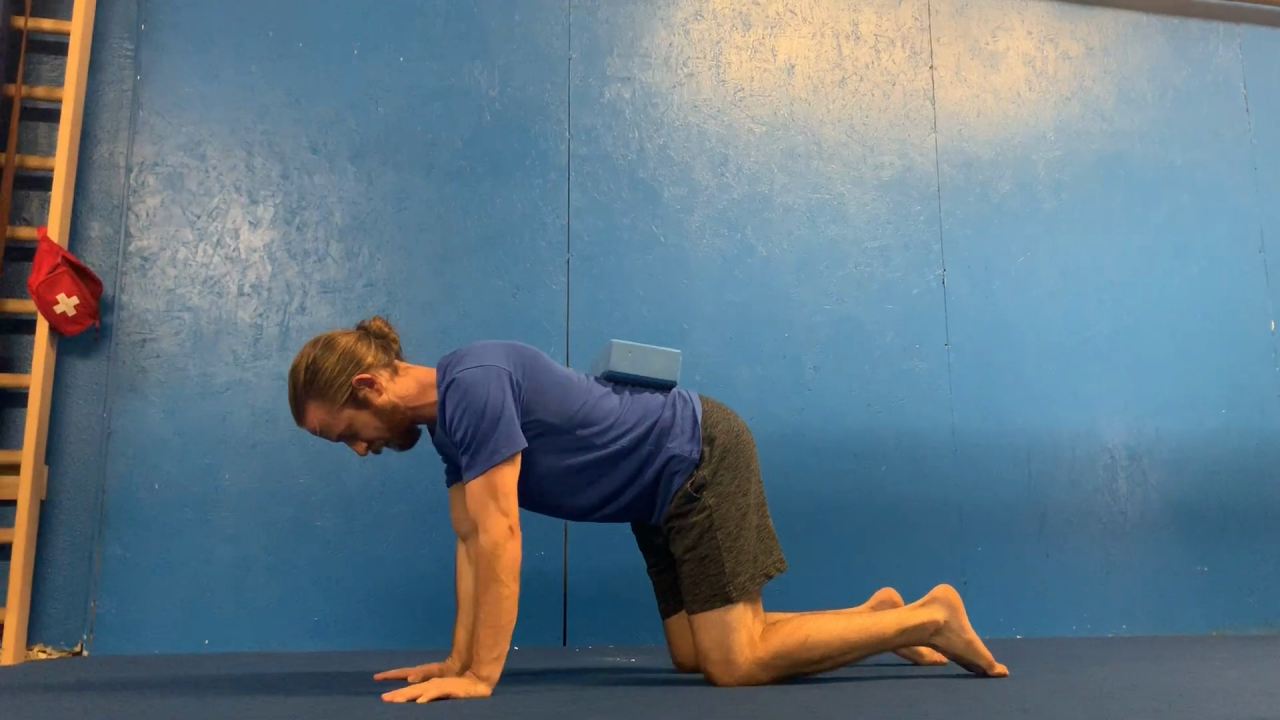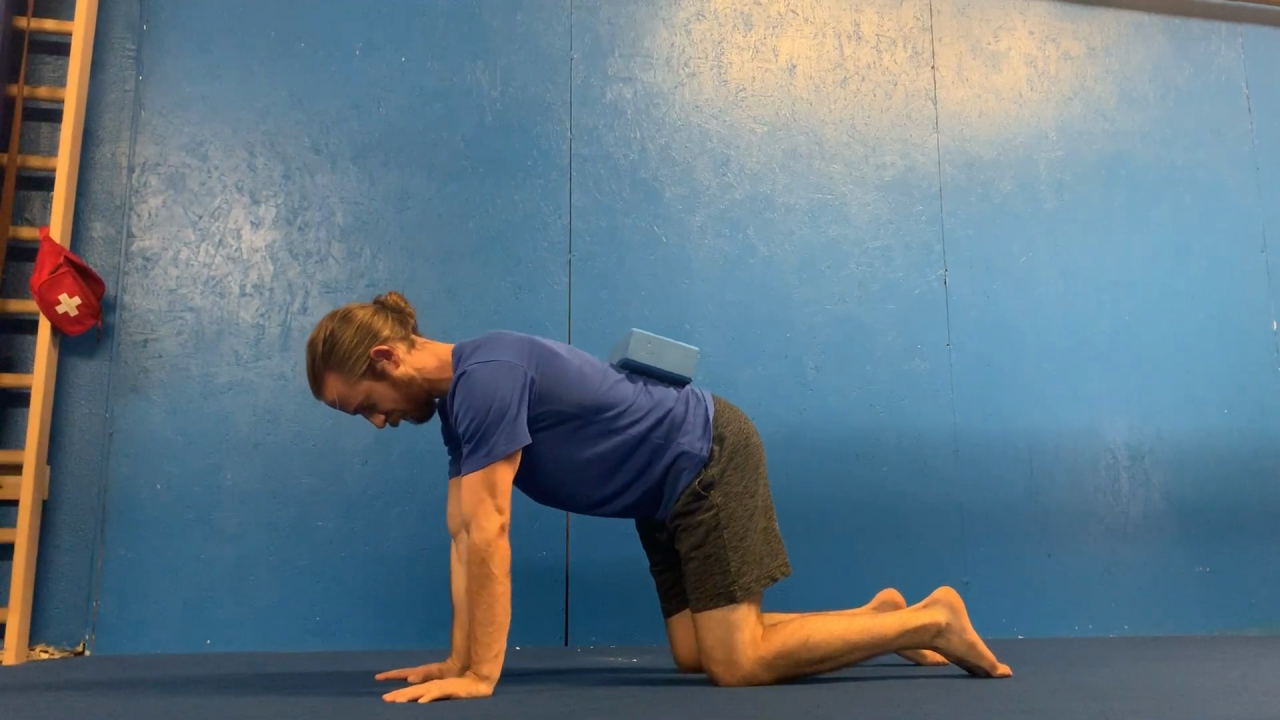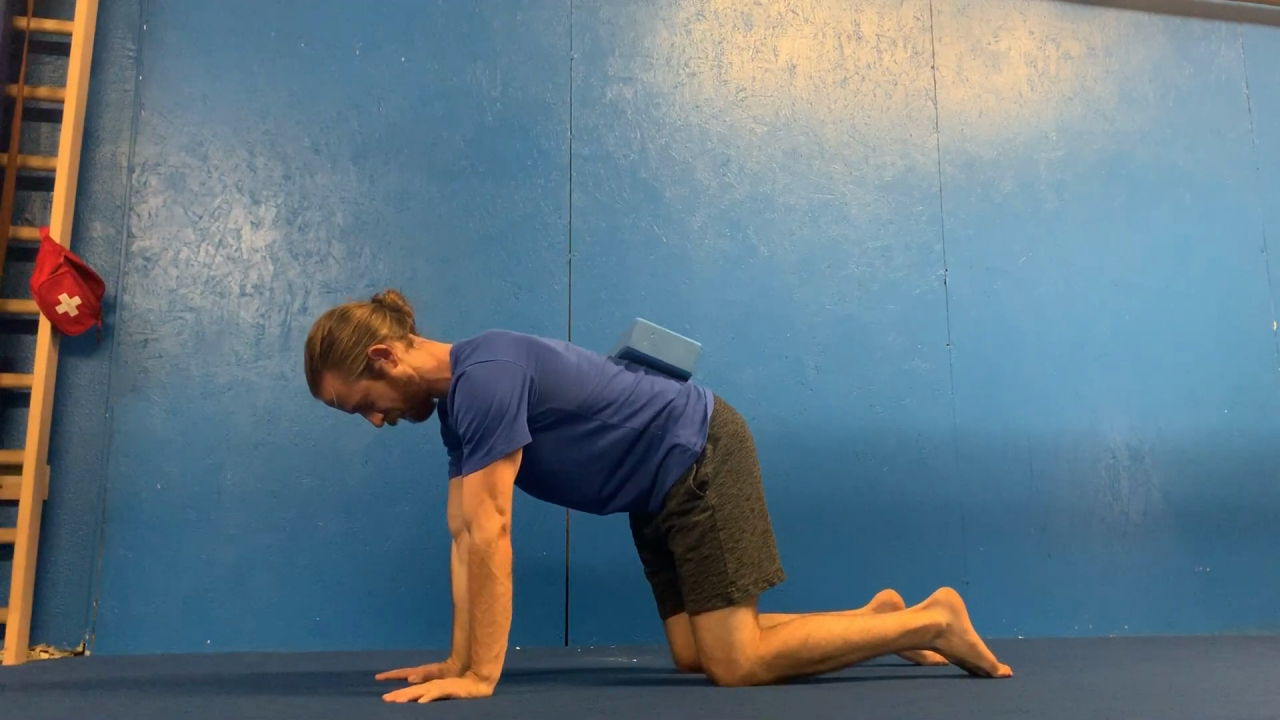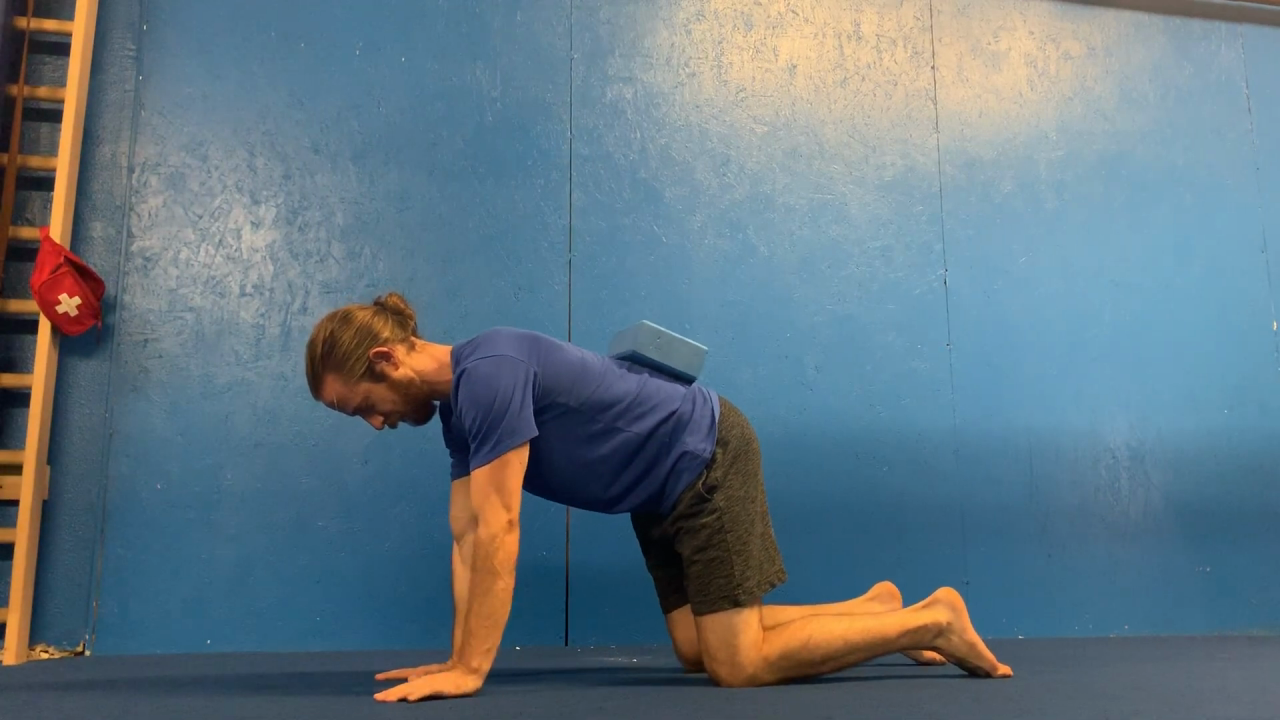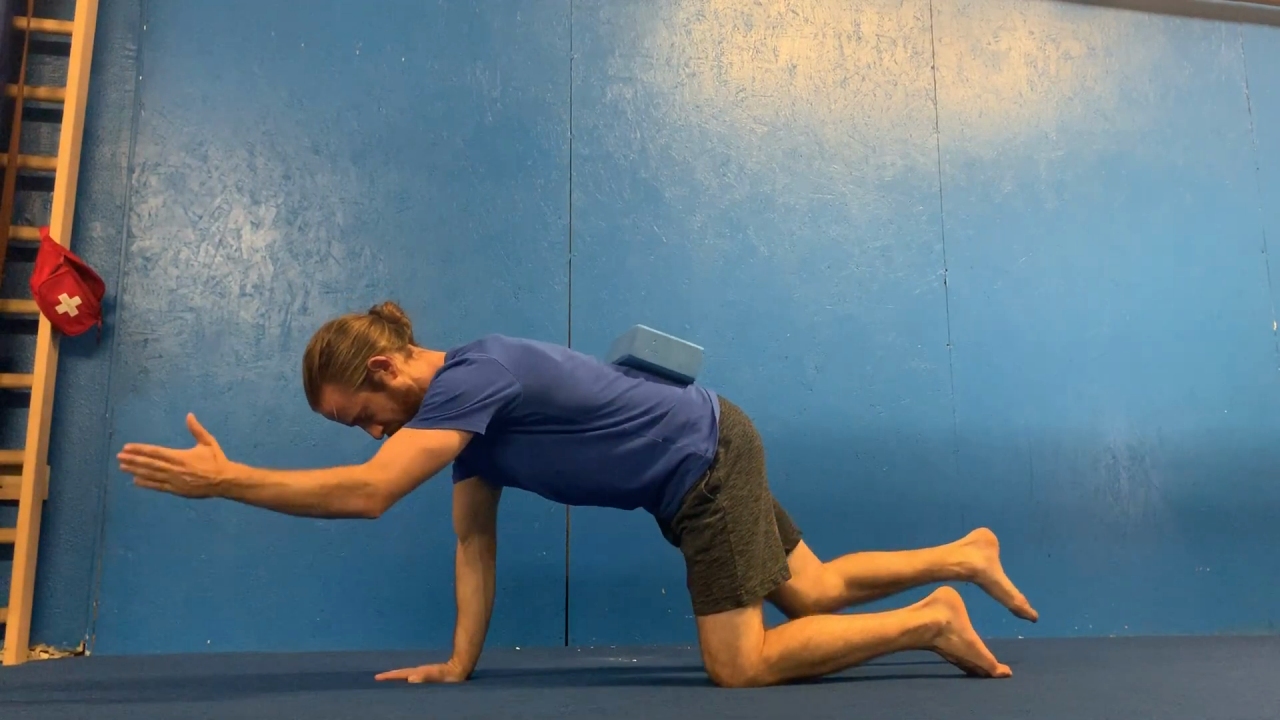
dt=1s
person 1, frame 1
left shoulder: (472, 385)
right shoulder: (445, 419)
left elbow: (497, 539)
right elbow: (470, 542)
left wrist: (482, 675)
right wrist: (459, 659)
left hip: (699, 459)
right hip: (669, 487)
left knee: (737, 662)
right knee: (696, 654)
left ankle: (928, 617)
right ankle: (874, 614)
person 1, frame 2
left shoulder: (484, 376)
right shoulder: (456, 402)
left elbow: (488, 535)
right elbow: (464, 536)
left wrist: (481, 673)
right wrist: (459, 658)
left hip: (706, 461)
right hip: (672, 487)
left knee: (737, 662)
right knee: (696, 654)
left ankle: (931, 619)
right ankle: (877, 615)
person 1, frame 3
left shoulder: (483, 376)
right shoulder: (454, 403)
left elbow: (489, 534)
right elbow: (464, 538)
left wrist: (481, 674)
right wrist: (458, 659)
left hip: (700, 456)
right hip: (665, 484)
left knee: (736, 663)
right knee: (695, 654)
left ankle: (932, 621)
right ankle: (876, 617)
person 1, frame 4
left shoulder: (487, 374)
right shoulder: (454, 408)
left elbow: (498, 533)
right elbow: (467, 540)
left wrist: (468, 669)
right wrist: (456, 658)
left hip: (705, 459)
right hip: (668, 487)
left knee: (739, 663)
right knee: (699, 650)
left ankle: (931, 619)
right ankle: (870, 612)
person 1, frame 5
left shoulder: (472, 378)
right shoulder: (467, 403)
left elbow: (367, 492)
right elbow: (473, 543)
left wrist: (224, 478)
right wrist: (461, 660)
left hip: (709, 457)
right hip: (698, 466)
left knee: (741, 662)
right knee: (812, 592)
left ankle: (932, 620)
right ankle: (963, 558)
